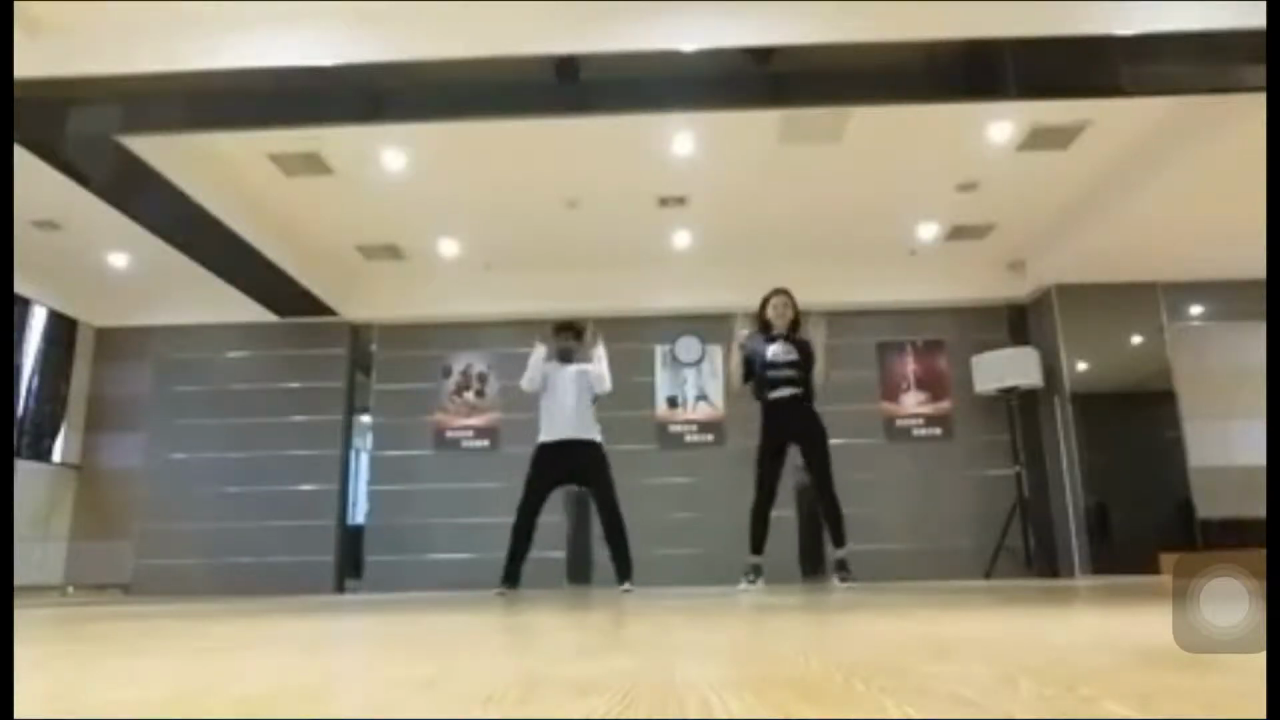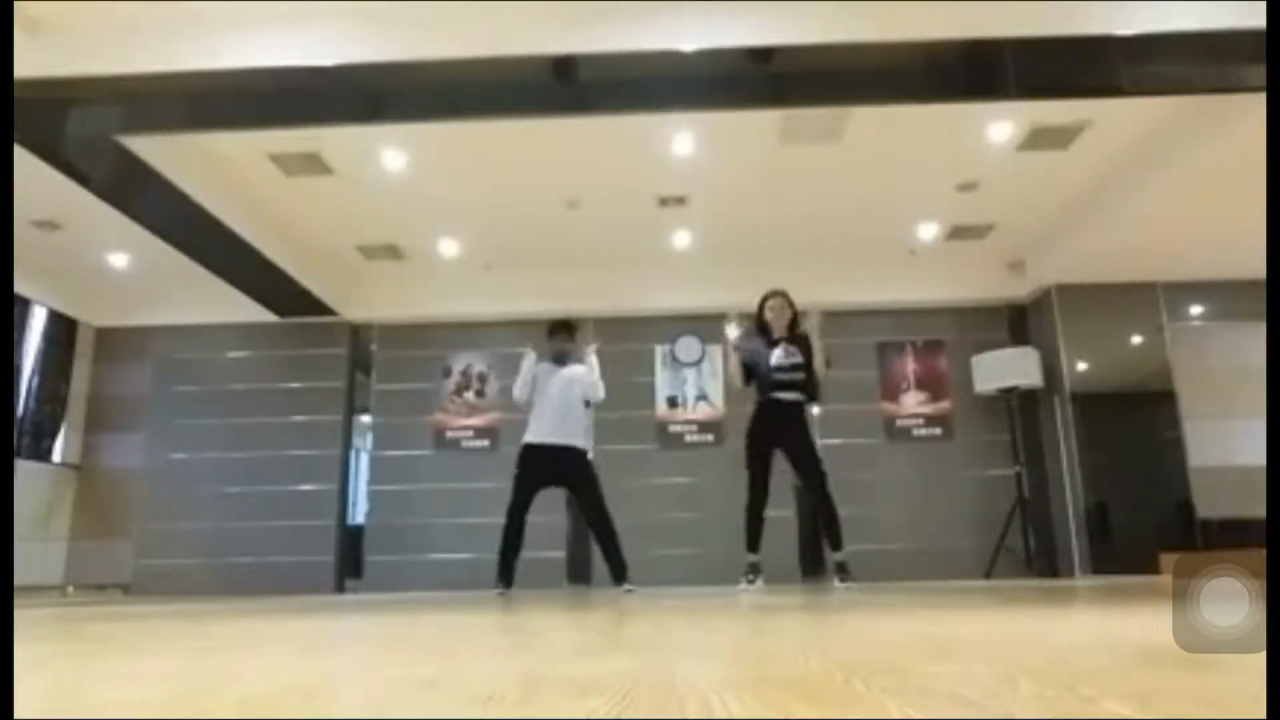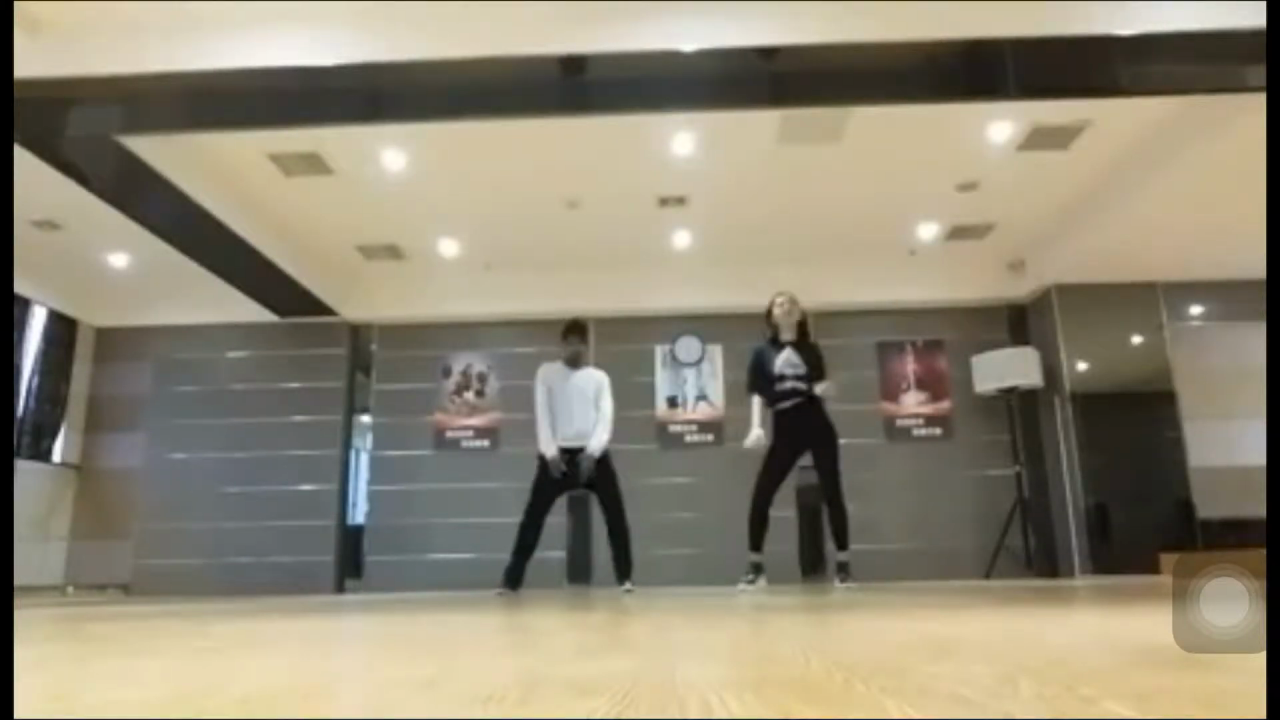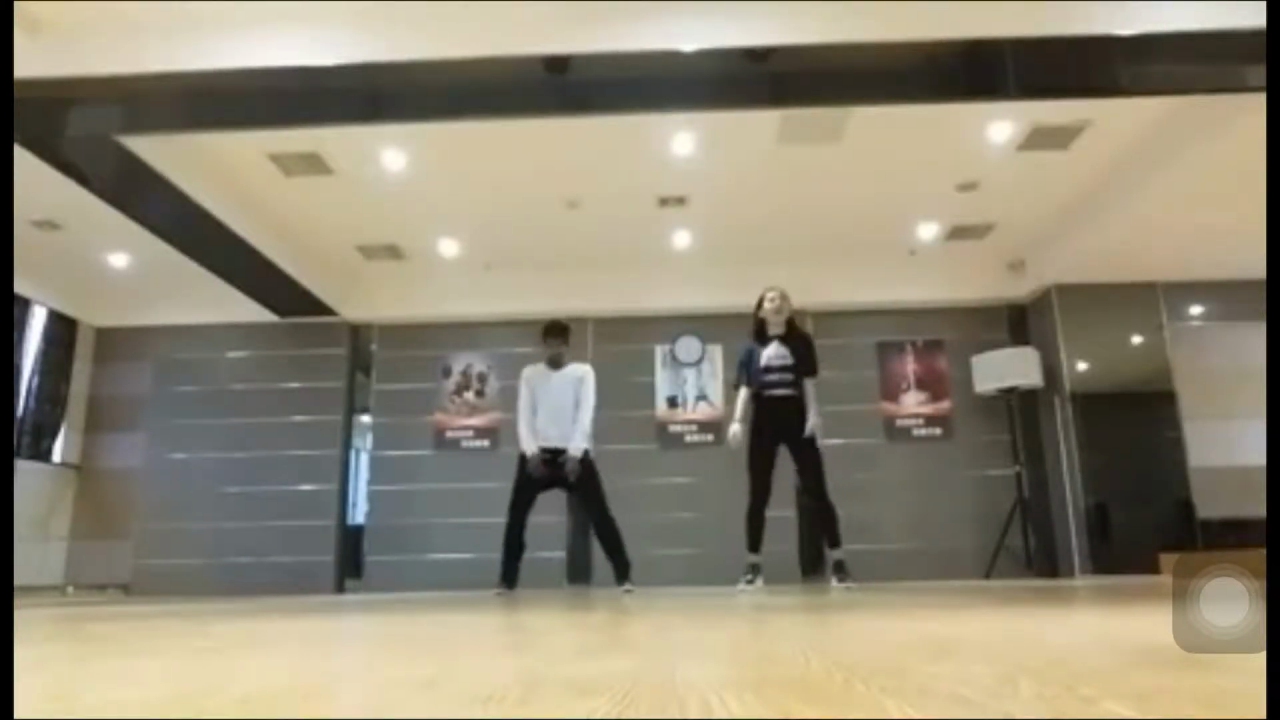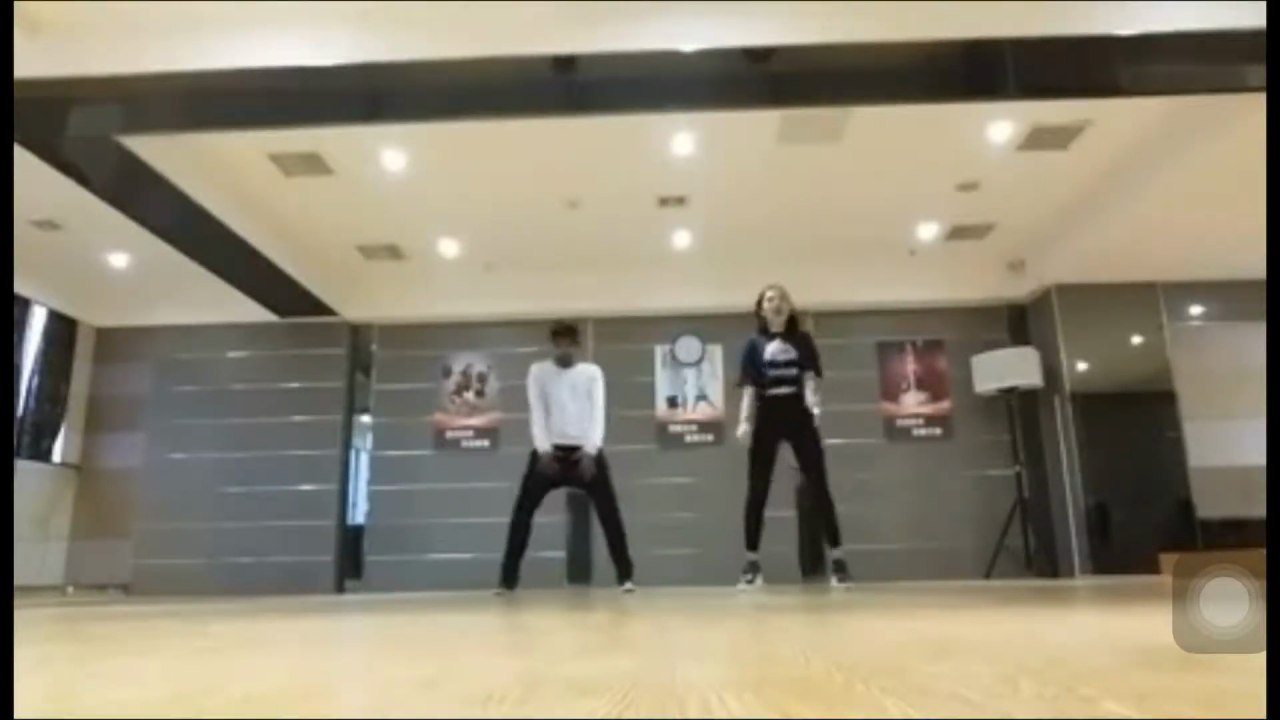
dt=0.4s
person 1, frame 1
left shoulder: (802, 345)
right shoulder: (754, 343)
left elbow: (817, 381)
right elbow: (737, 382)
right wrist: (737, 346)
left hip: (805, 418)
right hip: (773, 421)
left knee: (824, 488)
right knee: (764, 494)
left ankle: (840, 561)
right ankle: (754, 566)
person 1, frame 2
left shoulder: (804, 342)
right shoulder: (754, 345)
left elbow: (820, 373)
right elbow: (739, 383)
left wrist: (815, 337)
right wrist: (733, 347)
left hip: (795, 423)
right hip: (764, 423)
left knee: (818, 491)
right knee: (757, 494)
left ankle: (839, 562)
right ankle: (752, 566)
person 1, frame 3
left shoulder: (811, 350)
right shoulder: (763, 352)
left elbow: (820, 386)
right elbow: (758, 395)
left wrist: (822, 388)
right wrist: (756, 427)
left hip: (816, 426)
right hip: (785, 431)
left knee: (832, 493)
right knee: (761, 494)
left ankle: (842, 564)
right ankle: (755, 565)
person 1, frame 4
left shoulder: (801, 341)
right shoulder: (753, 348)
left elbow: (808, 380)
right elbow: (745, 386)
left wrist: (813, 413)
right wrist: (737, 421)
left hip: (796, 419)
right hip: (764, 421)
left knee: (816, 490)
right knee: (758, 494)
left ankle: (837, 562)
right ankle: (753, 566)
person 1, frame 5
left shoulder: (803, 340)
right shoulder: (755, 344)
left elbow: (810, 375)
right elbow: (749, 386)
left wrist: (811, 395)
right wrist: (744, 420)
left hip: (799, 416)
right hip: (767, 418)
left knee: (818, 488)
right knee: (757, 491)
left ankle: (837, 561)
right ankle: (752, 564)
person 2, frame 1
left shoulder: (588, 370)
right shoulder: (545, 369)
left elbow: (604, 387)
right elbow: (528, 385)
left wrist: (599, 353)
right wrist: (539, 353)
left hip: (586, 447)
right hip: (550, 447)
left knee: (610, 510)
right knee: (527, 511)
left ankle: (624, 575)
right ankle: (510, 577)
person 2, frame 2
left shoulder: (583, 372)
right shoulder: (537, 371)
left elbow: (597, 396)
right elbow: (520, 396)
left wrist: (591, 359)
right wrist: (529, 360)
left hip: (572, 452)
right hip: (536, 449)
left knee: (597, 514)
right knee: (516, 512)
left ankle: (621, 576)
right ankle: (504, 578)
person 2, frame 3
left shoulder: (599, 377)
right shoulder: (547, 372)
left elbow: (606, 415)
right elbow: (544, 411)
left wrist: (593, 451)
right wrist: (550, 452)
left hip: (593, 454)
right hip: (557, 454)
left knee: (615, 513)
right knee: (533, 514)
left ankle: (624, 576)
right ankle: (512, 579)
person 2, frame 4
left shoulder: (583, 372)
right shoulder: (530, 374)
left elbow: (585, 415)
right elbow: (524, 415)
left wrist: (575, 453)
right wrist: (530, 451)
left hip: (573, 453)
right hip: (538, 453)
left knee: (599, 513)
right knee: (516, 514)
left ankle: (623, 575)
right ankle: (507, 579)
person 2, frame 5
left shoulder: (592, 372)
right shoulder: (538, 371)
left elbow: (597, 412)
right elbow: (537, 412)
left wrist: (591, 449)
right wrist: (544, 450)
left hip: (585, 451)
right hip: (549, 451)
left knee: (609, 512)
right knee: (522, 511)
left ankle: (625, 576)
right ankle: (508, 578)
